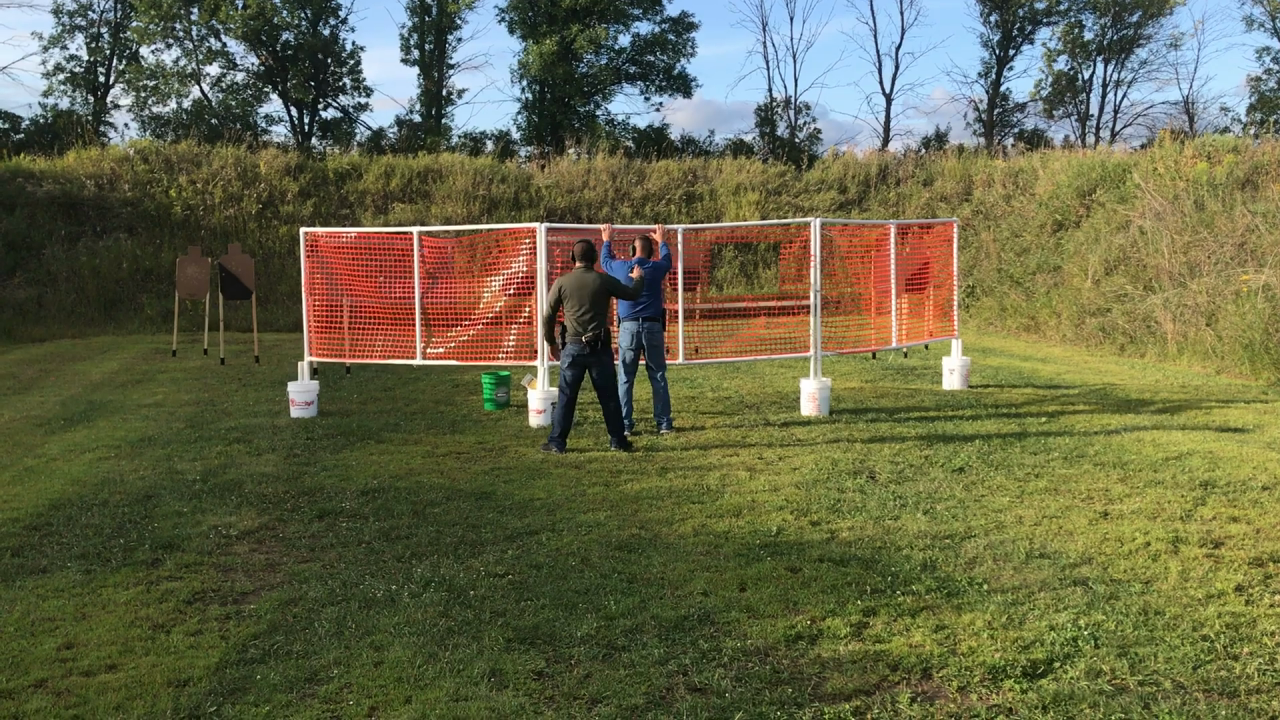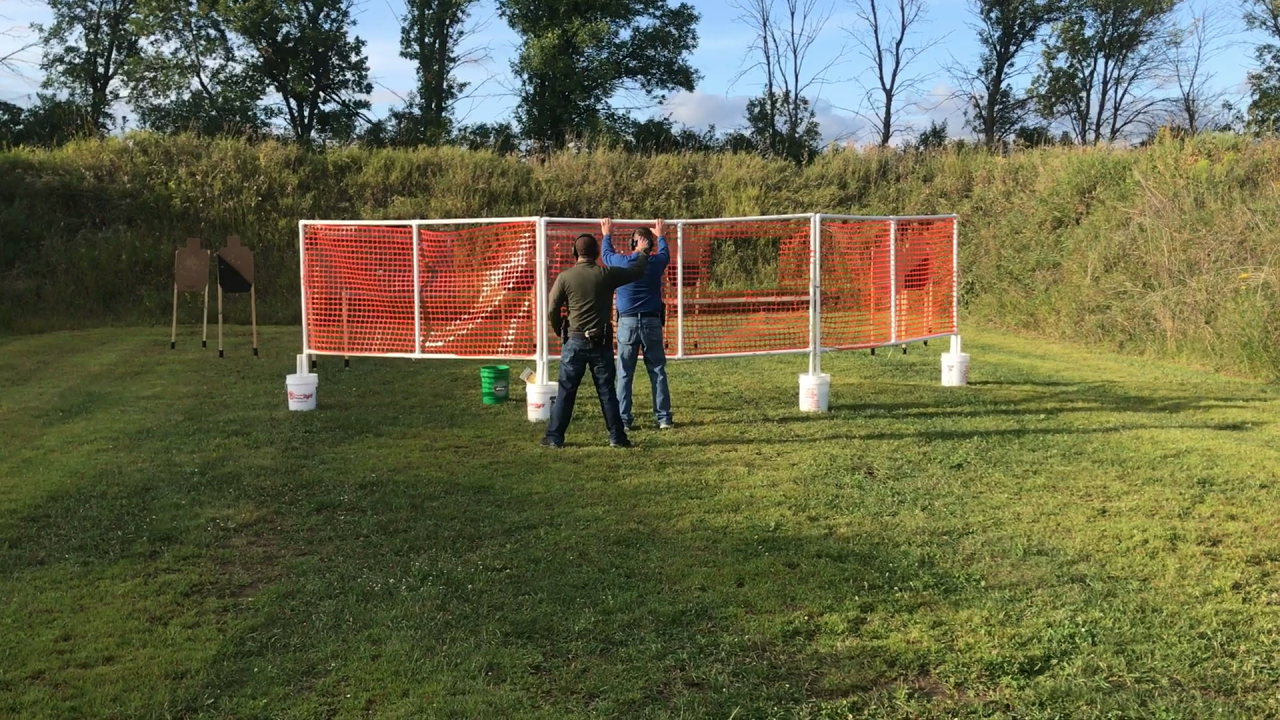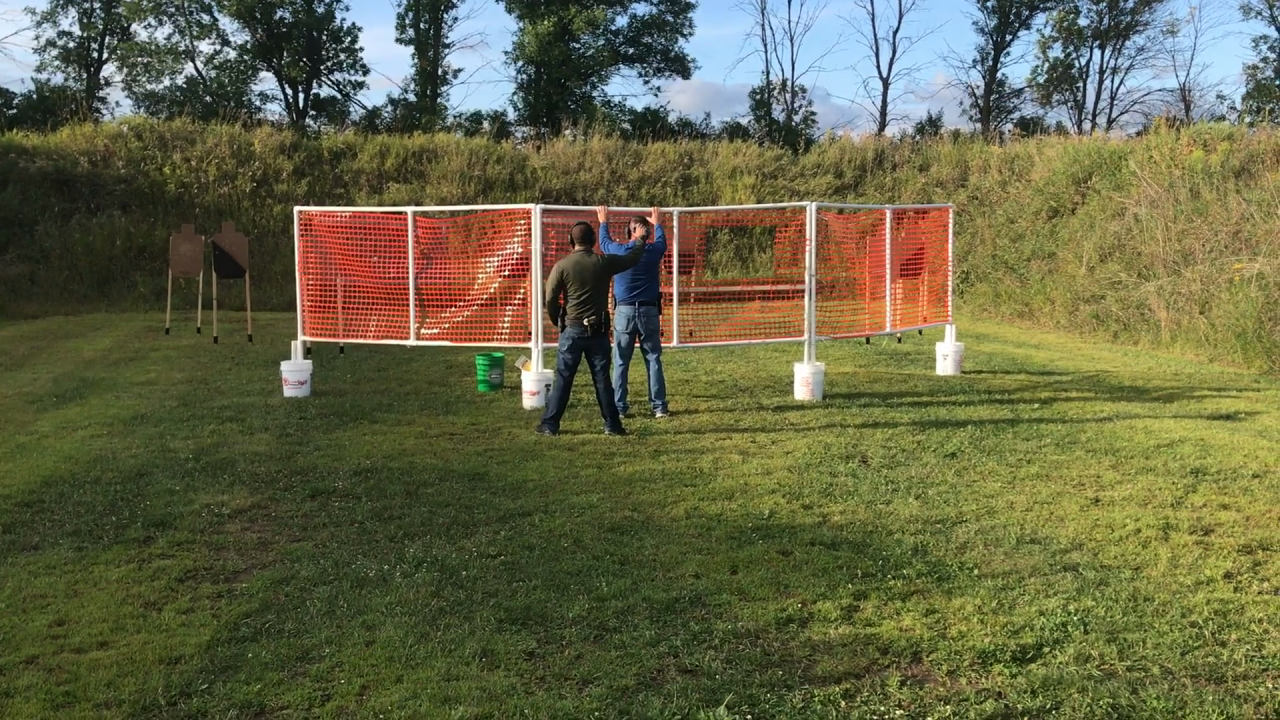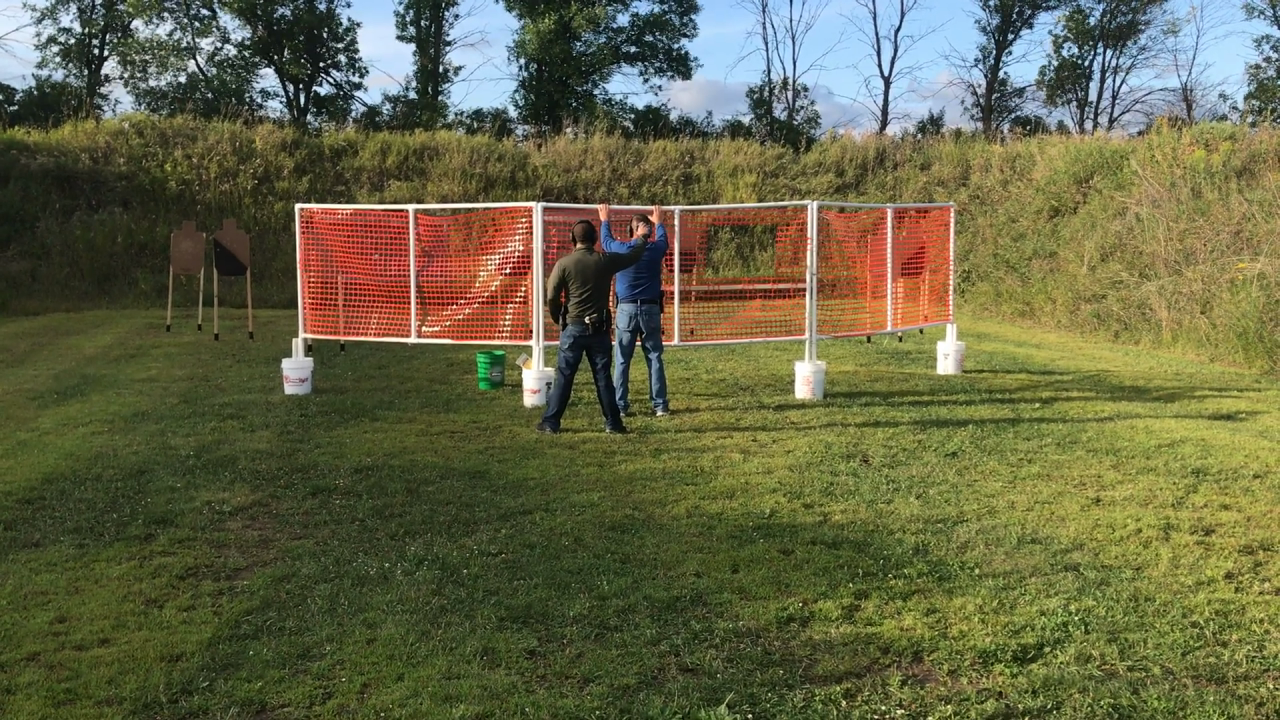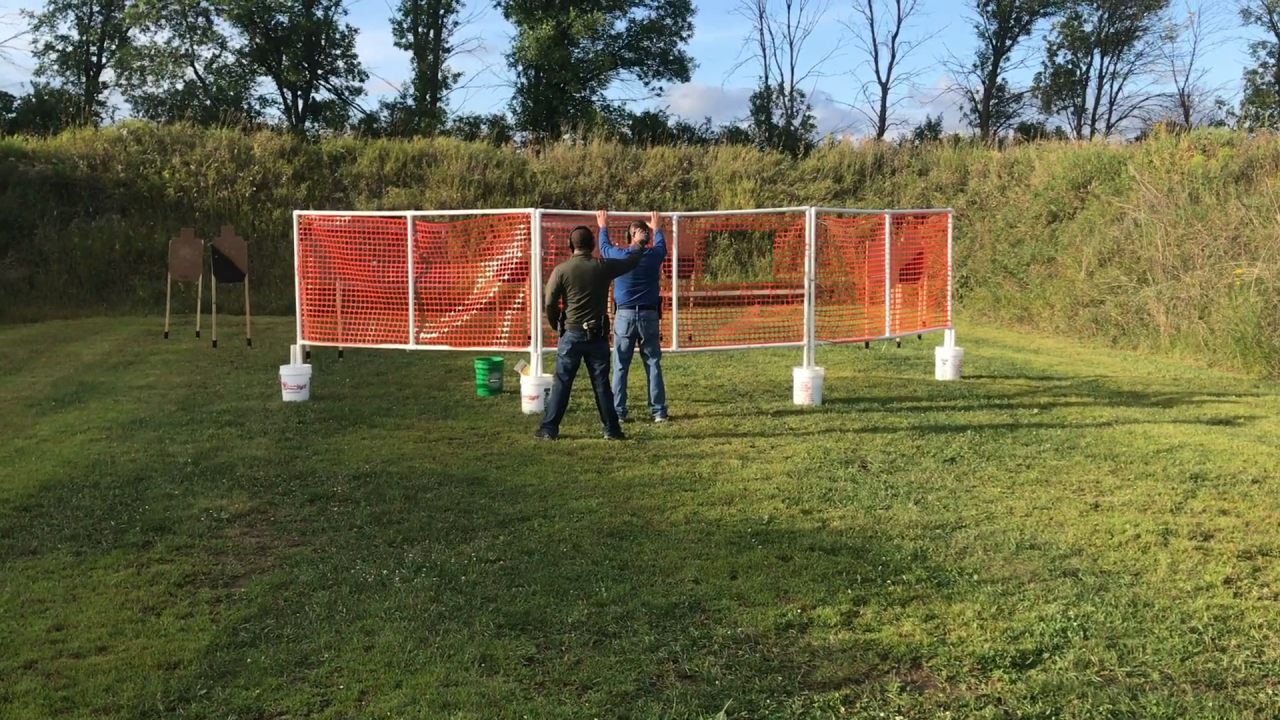
dt=1s
person 1, frame 1
left shoulder: (562, 282)
right shoulder: (604, 280)
left elbow: (548, 315)
right elbow: (633, 295)
left wrist: (551, 342)
right wrist: (638, 279)
left hip: (572, 346)
right hip: (599, 347)
left knee: (566, 398)
right knee: (609, 397)
left ankle: (557, 443)
right ankle: (618, 441)
person 1, frame 2
left shoulder: (565, 277)
right shoulder: (607, 274)
left elbow: (552, 310)
right elbow: (637, 271)
left wrist: (560, 332)
right wrist: (643, 252)
left hip: (574, 341)
right hip: (601, 342)
left knee: (565, 392)
right knee: (607, 391)
left ankle: (555, 437)
right ankle: (617, 437)
person 1, frame 3
left shoulder: (562, 266)
right shoulder: (604, 263)
left elbow: (550, 299)
right elbow: (633, 258)
left wrist: (557, 321)
right wrist: (641, 241)
left hip: (572, 330)
right hip: (598, 331)
left knee: (562, 380)
right knee: (602, 379)
left ankle: (550, 424)
right ankle: (612, 425)
person 1, frame 4
left shoulder: (564, 264)
right shoulder: (606, 261)
left elbow: (551, 297)
right elbow: (634, 255)
left wrist: (559, 319)
right wrist: (642, 240)
left hip: (573, 328)
right hip: (599, 329)
left knee: (563, 378)
right knee: (603, 378)
left ankle: (550, 422)
right ankle: (613, 423)
person 1, frame 5
left shoulder: (561, 269)
right shoulder: (603, 266)
left elbow: (549, 303)
right elbow: (632, 261)
left wrist: (557, 325)
right wrist: (639, 244)
left hip: (571, 334)
right hip: (597, 334)
left knee: (561, 383)
right knee: (601, 384)
left ankle: (549, 429)
right ankle: (611, 429)
person 2, frame 1
left shoulder: (621, 267)
right shoulder: (657, 268)
left elbow: (605, 261)
right elbow: (667, 259)
left wrist: (606, 241)
right wrist: (662, 241)
left hip: (629, 327)
right hip: (653, 326)
left knee: (625, 379)
right knee: (658, 377)
left ankle: (625, 424)
right ankle: (664, 423)
person 2, frame 2
left shoulder: (621, 261)
right shoulder: (657, 262)
left elbow: (606, 254)
right elbow: (665, 252)
left wrist: (606, 235)
right wrist: (660, 235)
left hip: (627, 322)
right hip: (652, 321)
left knee: (625, 374)
right knee: (658, 371)
left ankle: (624, 419)
right ankle: (664, 417)
person 2, frame 3
left shoulder: (618, 251)
right shoulder: (654, 250)
left elbow: (604, 241)
right elbow: (661, 240)
left wrist: (603, 222)
right wrist: (657, 223)
left hip: (624, 311)
right hip: (649, 310)
left knee: (621, 362)
right knee: (653, 360)
left ankle: (619, 407)
right ankle: (659, 406)
person 2, frame 4
left shoulder: (621, 249)
right shoulder: (656, 249)
left elbow: (606, 240)
right elbow: (663, 239)
left wrist: (604, 220)
right wrist: (658, 222)
left hip: (626, 309)
right hip: (651, 309)
left knee: (622, 360)
right knee: (655, 358)
left ankle: (620, 405)
right ankle: (660, 405)
person 2, frame 5
left shoulder: (619, 256)
right shoulder: (654, 255)
left elbow: (604, 246)
right elbow: (661, 245)
left wrist: (602, 227)
right wrist: (657, 228)
left hip: (624, 315)
right hip: (649, 315)
left knee: (620, 367)
right knee: (653, 365)
left ankle: (618, 412)
right ankle: (658, 411)
